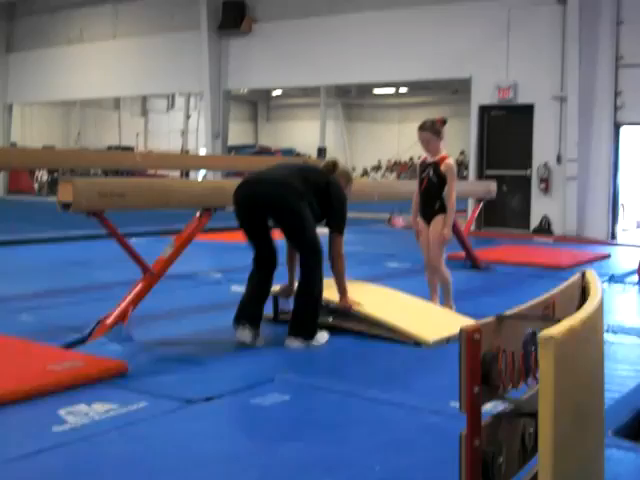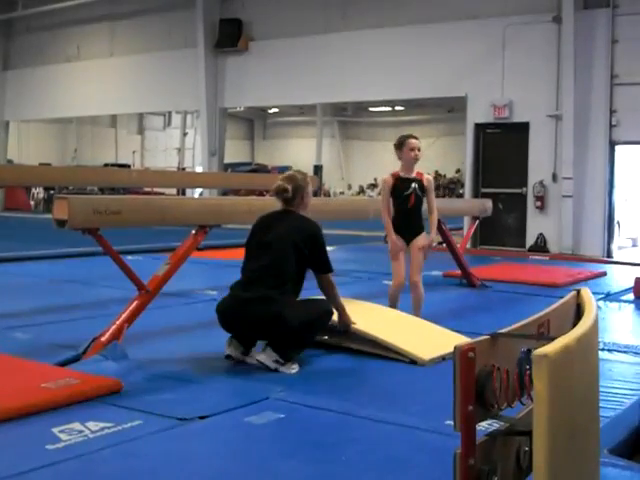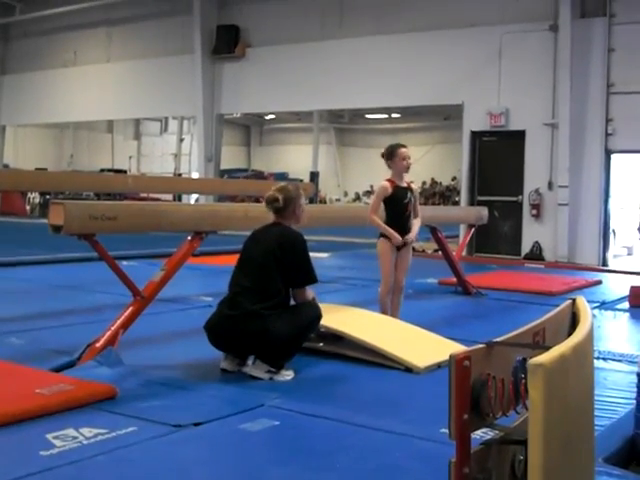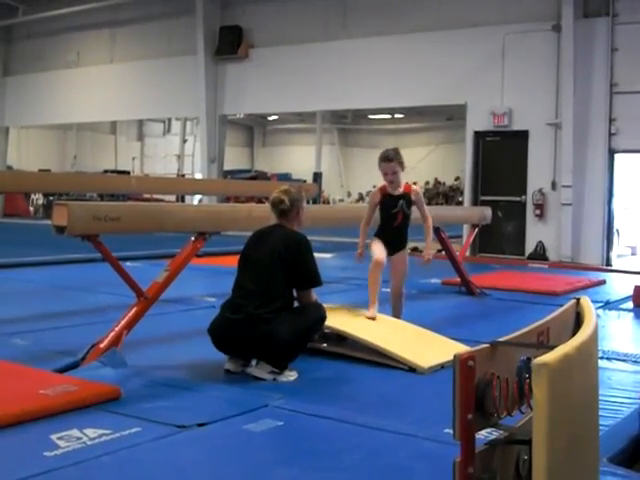
dt=1s
person 1, frame 1
right shoulder: (335, 191)
left elbow: (293, 243)
right elbow: (336, 253)
left wrist: (290, 283)
right wrist: (343, 295)
left hip: (245, 192)
right hip: (283, 195)
left knee: (265, 259)
right knee: (312, 258)
left ankle: (245, 326)
right ankle: (303, 334)
person 1, frame 2
left shoulder: (262, 222)
right shoulder: (309, 228)
right elbow: (325, 281)
right wrist: (341, 312)
right hip: (268, 315)
right knee: (323, 310)
left ankle: (239, 344)
right ankle: (278, 353)
person 1, frame 3
left shoulder: (257, 235)
right shoulder: (293, 239)
right elbow: (299, 296)
right wrist: (310, 296)
right hip: (257, 331)
right knee: (311, 312)
left ankle: (235, 357)
right ankle: (267, 364)
person 1, frame 4
left shoulder: (257, 236)
right shoulder: (297, 241)
right elbow: (305, 299)
left wrist: (289, 296)
right wrist: (312, 300)
right hip: (260, 334)
right knee: (316, 312)
left ankle: (239, 358)
right ankle: (270, 364)
person 2, frame 1
left shoulder: (447, 163)
right shoulder: (422, 163)
left elbow: (451, 196)
left wrist: (448, 226)
right wrist: (414, 219)
left hip: (439, 215)
right hip: (424, 216)
left knee: (437, 263)
right knee: (428, 263)
left ankle: (449, 303)
right ankle: (434, 301)
person 2, frame 2
left shoulder: (426, 180)
right shoulder: (390, 180)
left elbow: (432, 211)
right elbow: (385, 211)
left wrist: (431, 236)
right wrist: (391, 238)
left hip: (418, 233)
right hip: (398, 233)
left knee: (416, 280)
right knee: (398, 280)
left ankle: (417, 318)
person 2, frame 3
left shoulder: (412, 188)
right shoulder: (386, 186)
left elbow: (416, 216)
right elbow: (372, 215)
left wrist: (413, 233)
right wrist: (391, 233)
left hip: (405, 241)
right hip: (388, 240)
left knee: (399, 285)
right knee: (387, 285)
person 2, frame 4
left shoulder: (413, 192)
right shoulder: (377, 194)
left elbow: (427, 219)
right elbow: (366, 221)
left wrist: (428, 247)
right wrist: (361, 245)
left hip: (400, 245)
right hip: (380, 240)
left knee: (398, 289)
right knee: (378, 260)
right ankle: (373, 305)
